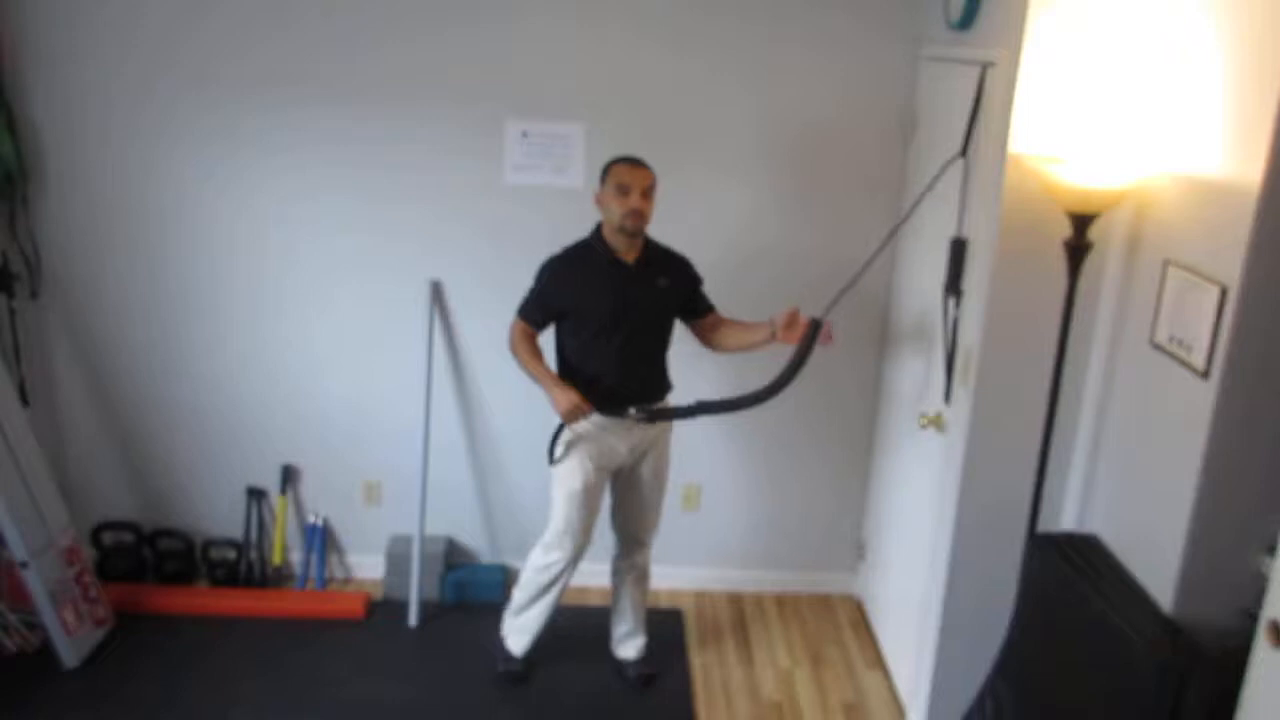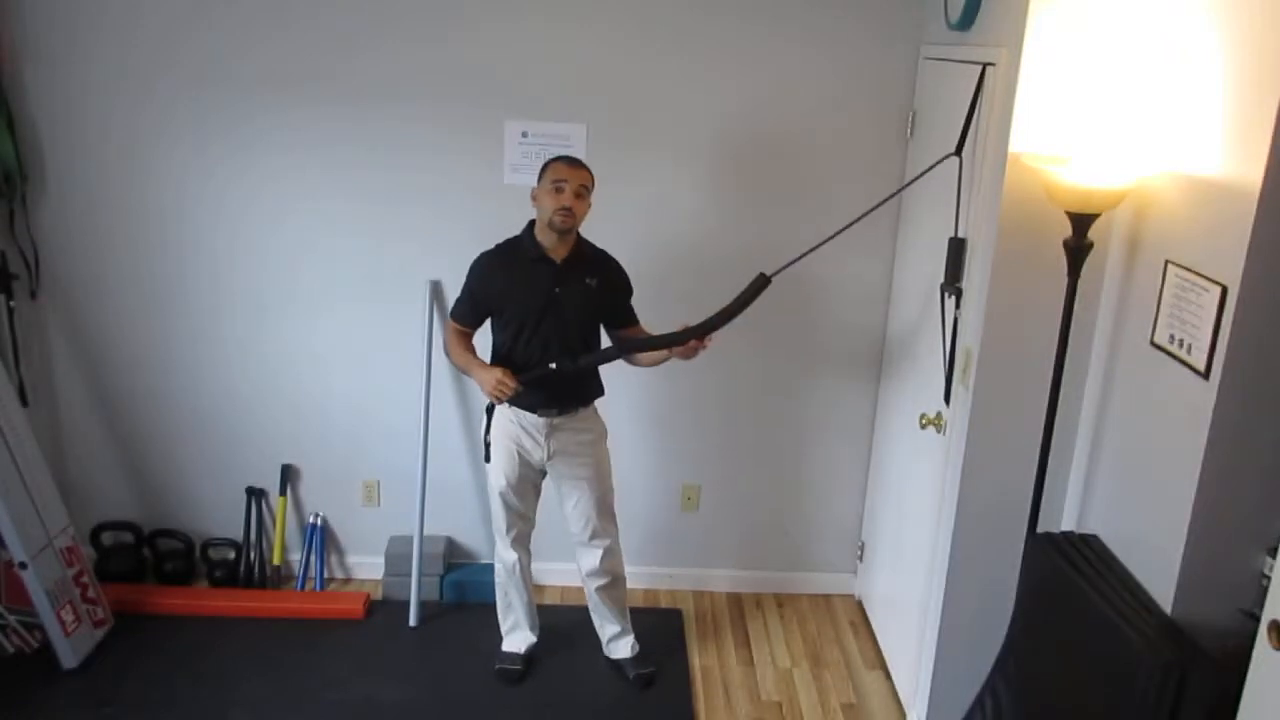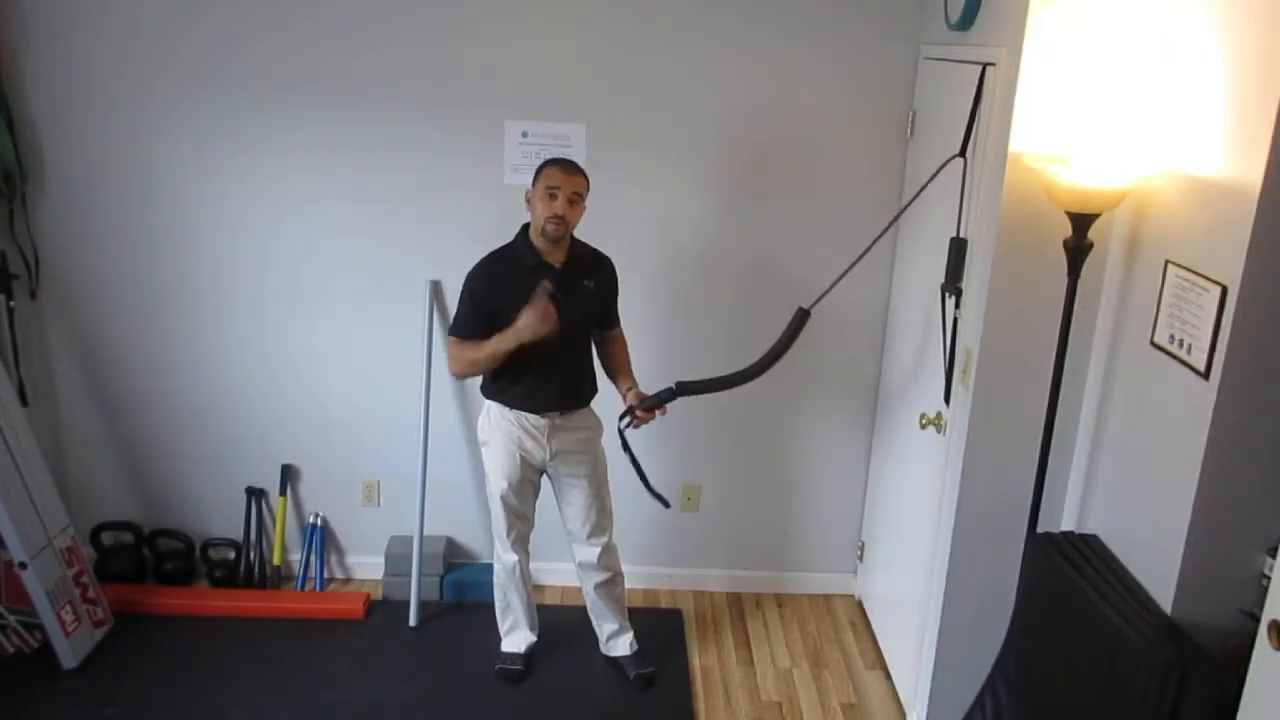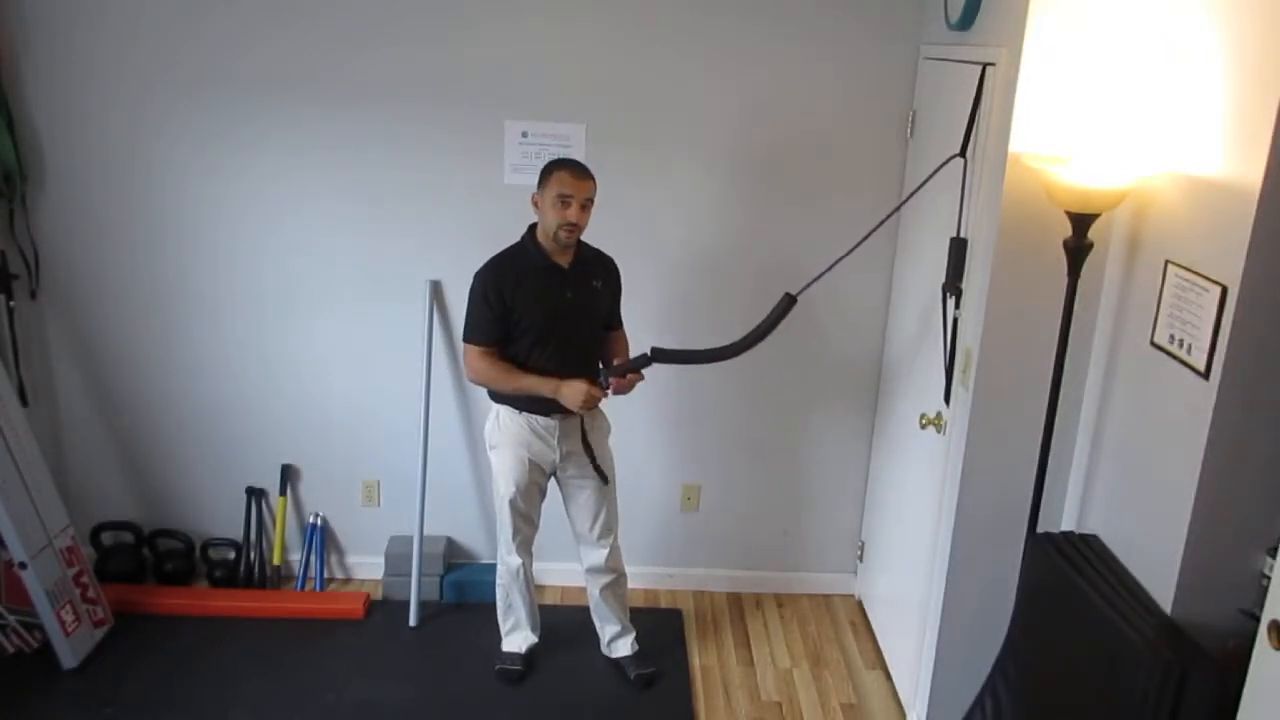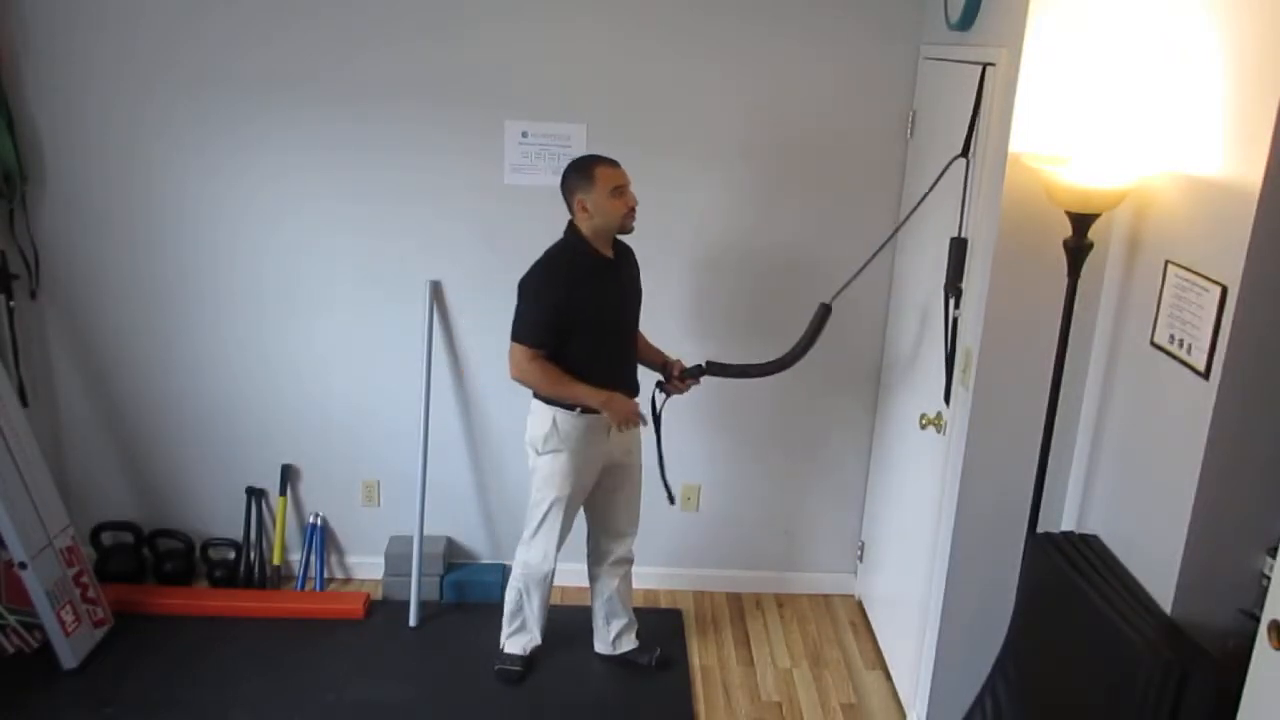
dt=1s
person 1, frame 1
left shoulder: (673, 269)
right shoulder: (566, 268)
left elbow: (712, 330)
right elbow: (521, 335)
left wrist: (772, 330)
right wrist: (553, 385)
left hip: (650, 426)
right hip: (588, 425)
left knee: (637, 545)
right knee: (565, 542)
left ankle: (628, 645)
right ankle: (514, 635)
person 1, frame 2
left shoulder: (605, 270)
right shoulder: (495, 264)
left elbow: (632, 343)
right elbow: (455, 333)
left wrist: (676, 347)
right wrist: (479, 369)
left hip: (579, 424)
right hip: (512, 422)
left knee: (599, 541)
right knee: (512, 541)
left ankle: (621, 644)
right ankle: (517, 639)
person 1, frame 3
left shoulder: (598, 268)
right shoulder: (491, 272)
left elbow: (609, 335)
right elbow: (458, 360)
left wrist: (628, 387)
right wrist: (517, 334)
left hip: (577, 423)
right hip: (510, 423)
left knee: (595, 541)
right knee: (510, 544)
left ankle: (618, 642)
right ankle: (516, 639)
person 1, frame 4
left shoulder: (603, 269)
right shoulder: (499, 274)
right elbow: (478, 365)
left wrist: (622, 367)
right wrist: (557, 387)
left hip: (585, 425)
right hip: (518, 426)
left knee: (601, 544)
right knee: (515, 546)
left ankle: (619, 642)
right ankle: (517, 640)
person 1, frame 5
left shoulder: (624, 259)
right shoulder: (552, 275)
right elbow: (523, 365)
left wrist: (663, 365)
right wrist: (601, 399)
left hip: (618, 423)
right hip: (565, 427)
left knee: (617, 542)
right knee: (542, 546)
left ankle: (616, 639)
right ankle: (517, 641)
